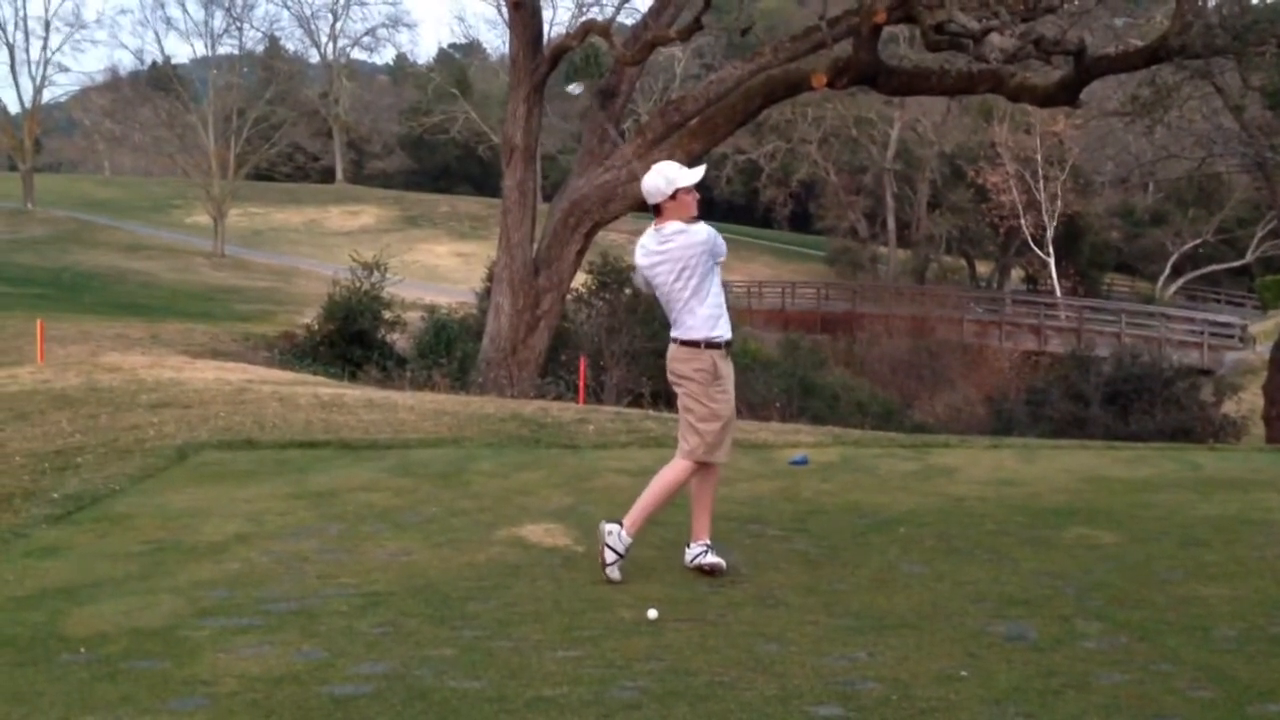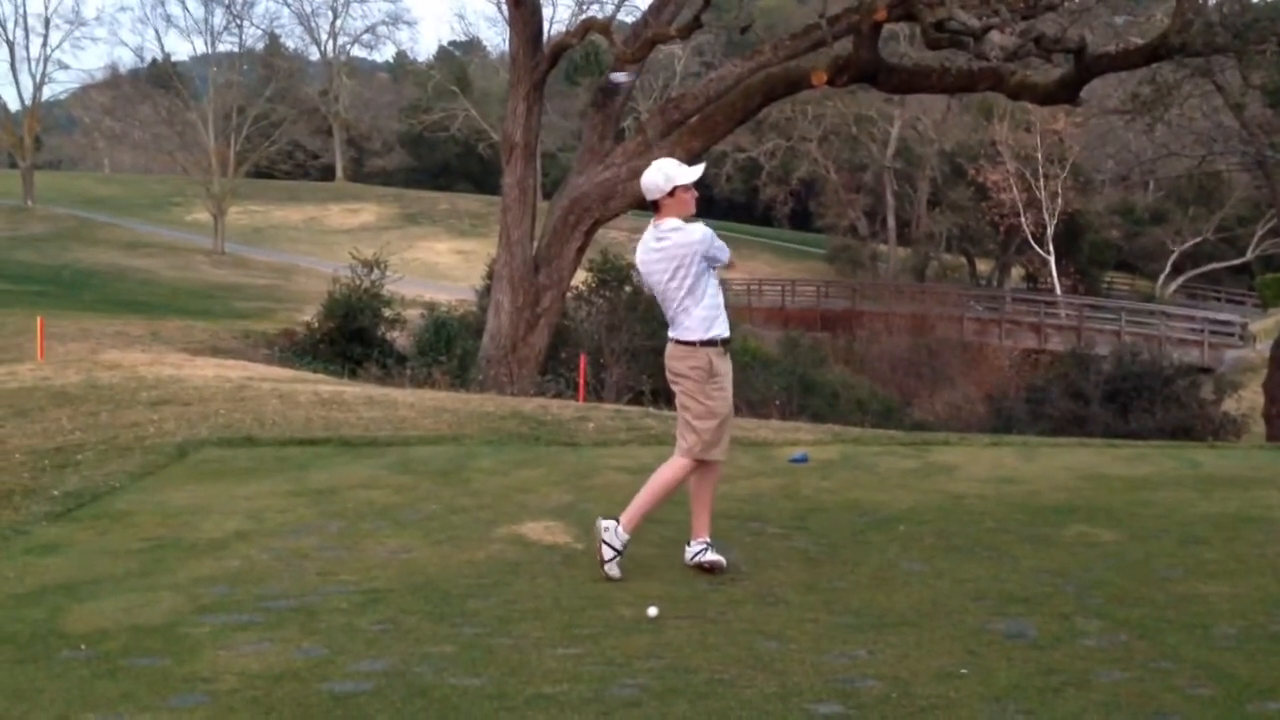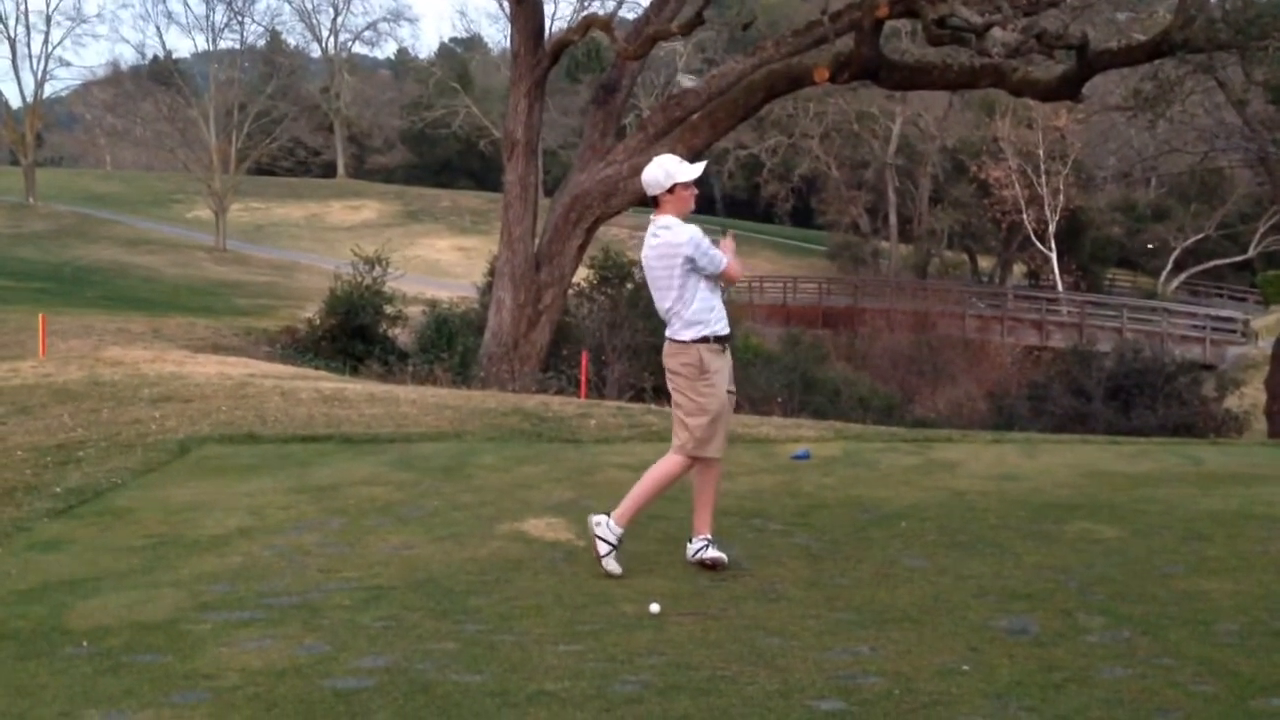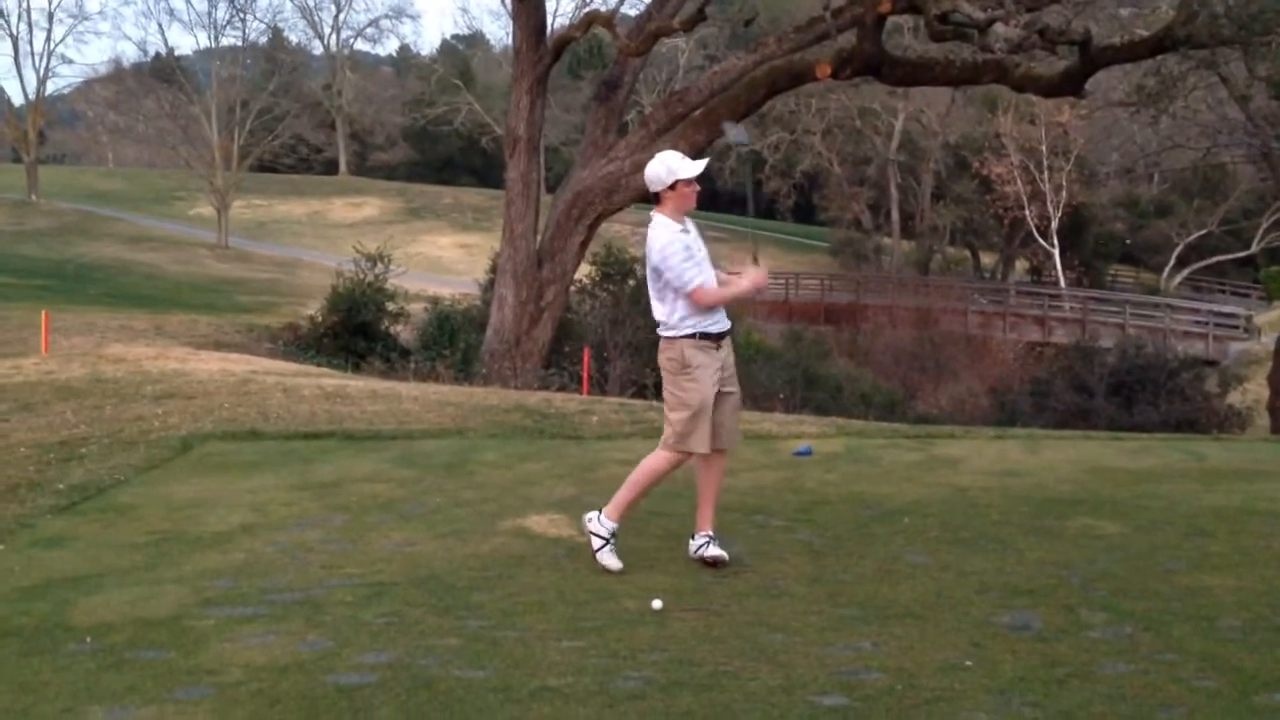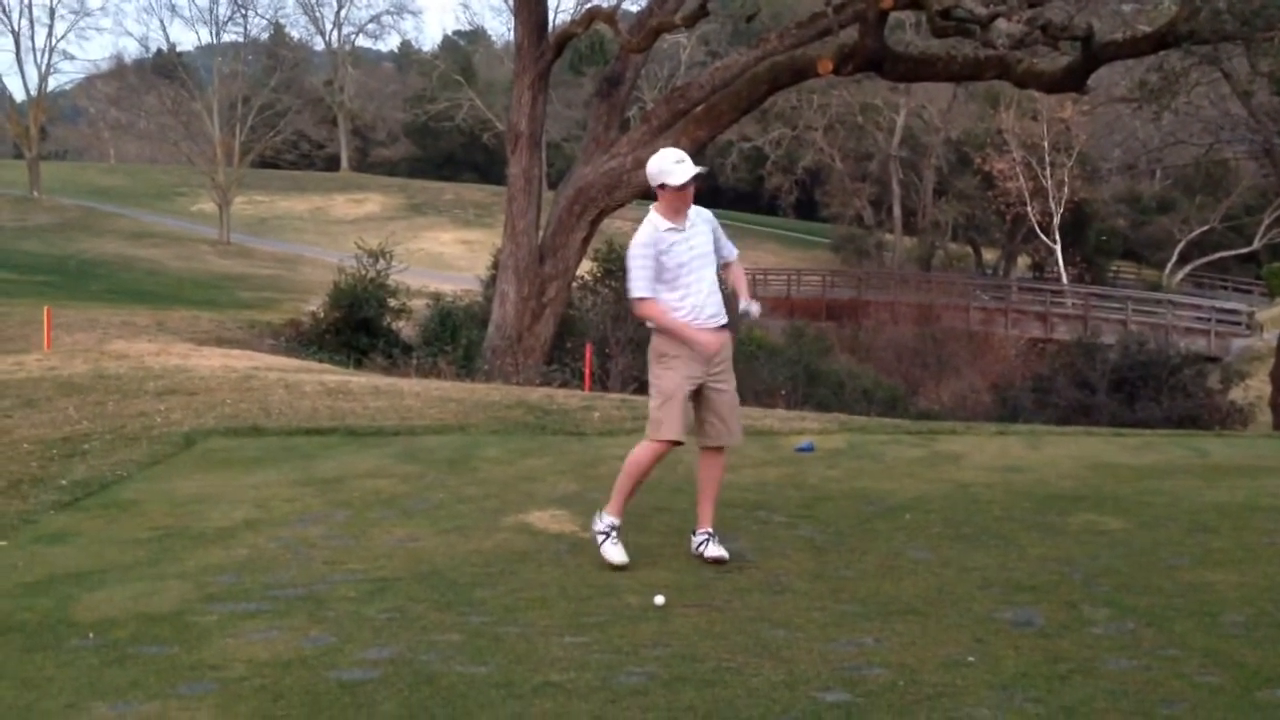
dt=0.2s
person 1, frame 1
left shoulder: (645, 246)
right shoulder: (700, 236)
left hip: (692, 351)
right hip: (703, 357)
left knee: (711, 452)
right knee: (692, 455)
left ankle: (699, 544)
right ankle: (623, 530)
person 1, frame 2
left shoulder: (647, 245)
right shoulder: (696, 235)
right elbow: (727, 262)
left hip: (695, 351)
right hip: (702, 356)
left knee: (711, 451)
right knee: (691, 454)
left ankle: (699, 542)
right ankle: (619, 528)
person 1, frame 3
left shoulder: (660, 235)
right shoulder: (685, 236)
right elbow: (732, 272)
left wrist: (716, 257)
right wrist: (727, 250)
left hip: (711, 350)
right hip: (697, 354)
left knee: (713, 448)
right knee: (687, 453)
left ankle: (701, 539)
right ankle: (611, 524)
person 1, frame 4
left shoulder: (684, 227)
right shoulder: (664, 240)
right elbow: (703, 297)
left wrist: (737, 276)
right wrist: (745, 283)
left hip: (718, 346)
right hip: (687, 351)
left knee: (718, 445)
right knee: (678, 448)
left ankle: (703, 536)
right ankle: (605, 520)
person 1, frame 5
left shoulder: (704, 219)
right shoulder: (647, 239)
left elbow: (729, 259)
right elbow: (645, 305)
left wrist: (743, 296)
right wrist: (694, 335)
left hip: (717, 343)
right hip: (674, 348)
left knee: (717, 442)
right knee: (660, 440)
left ankle: (704, 533)
right ankle: (609, 519)
